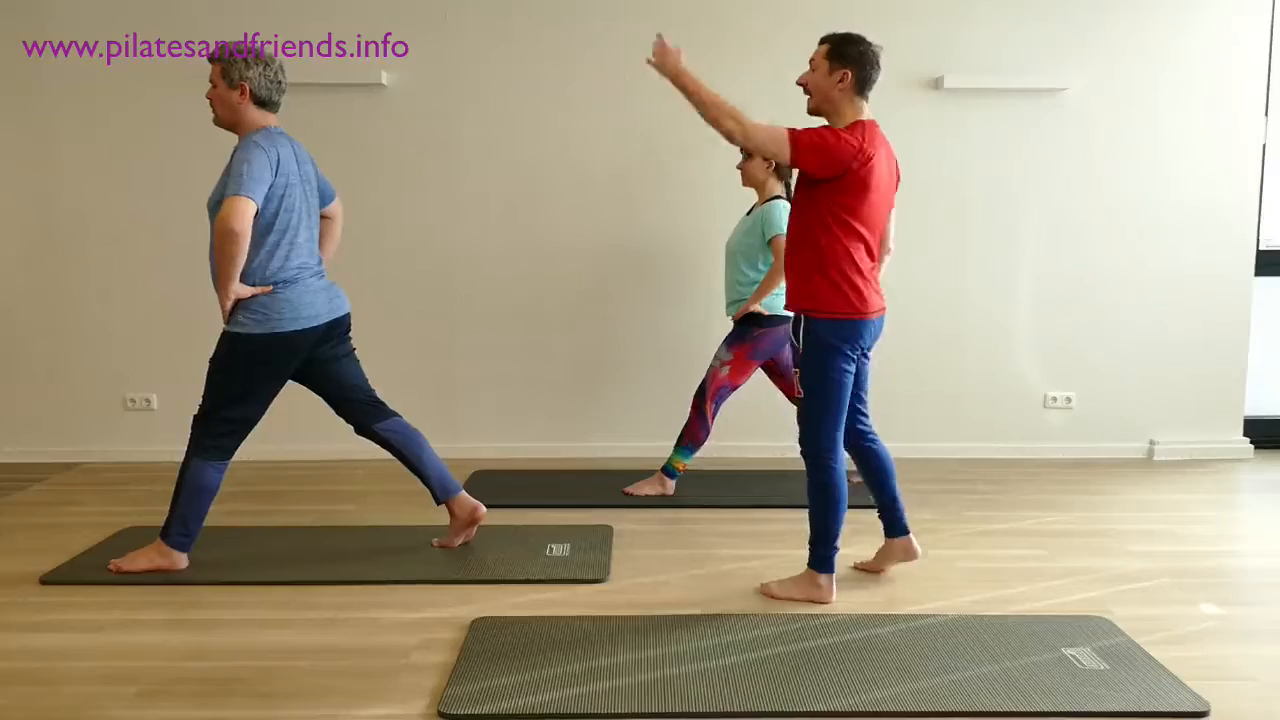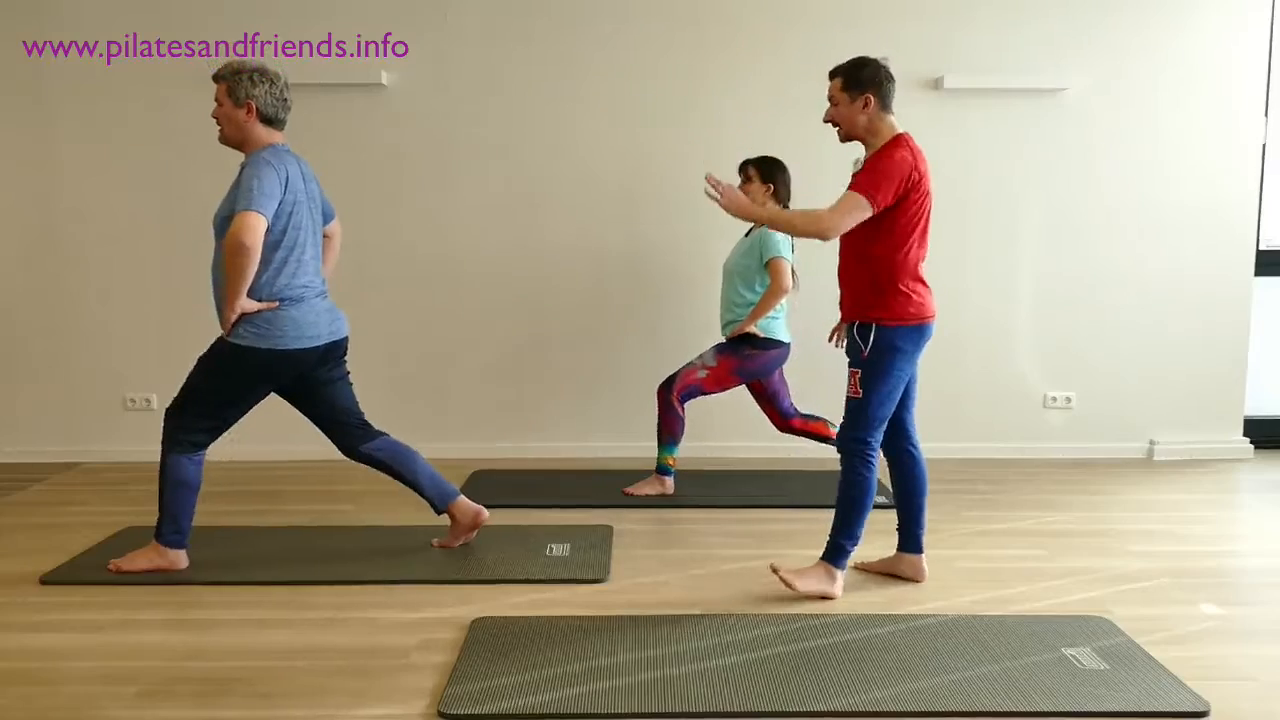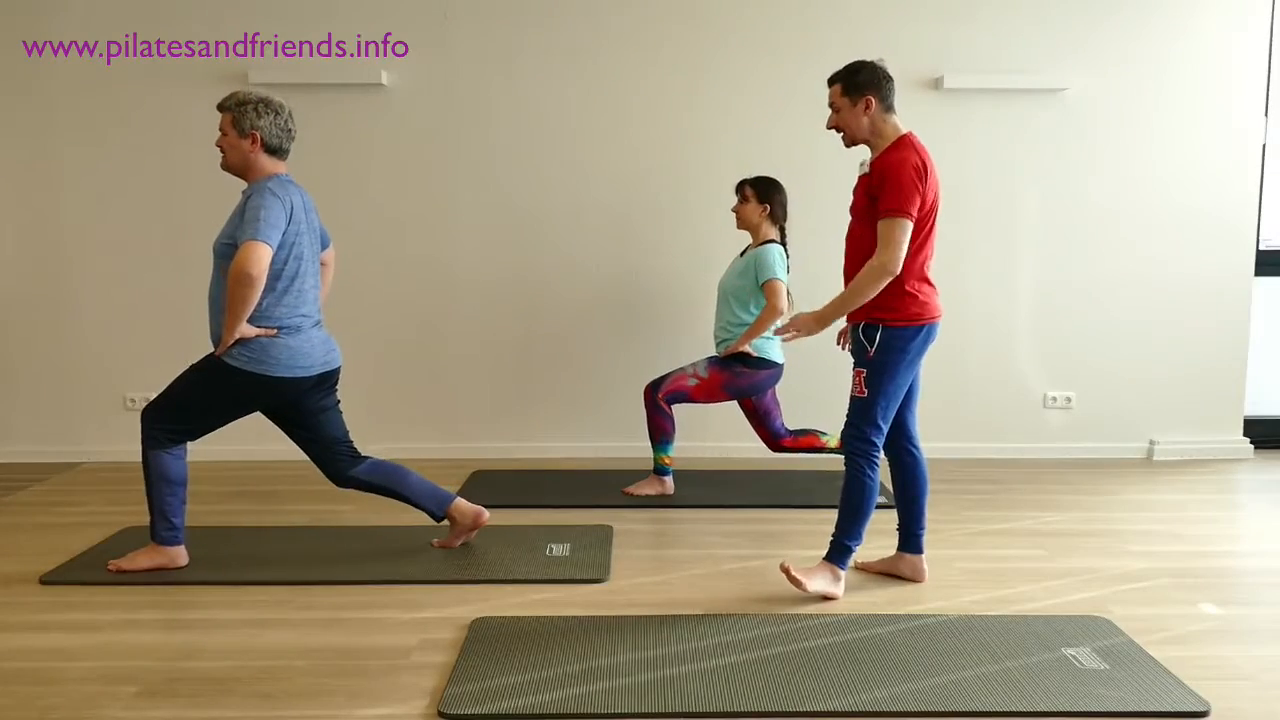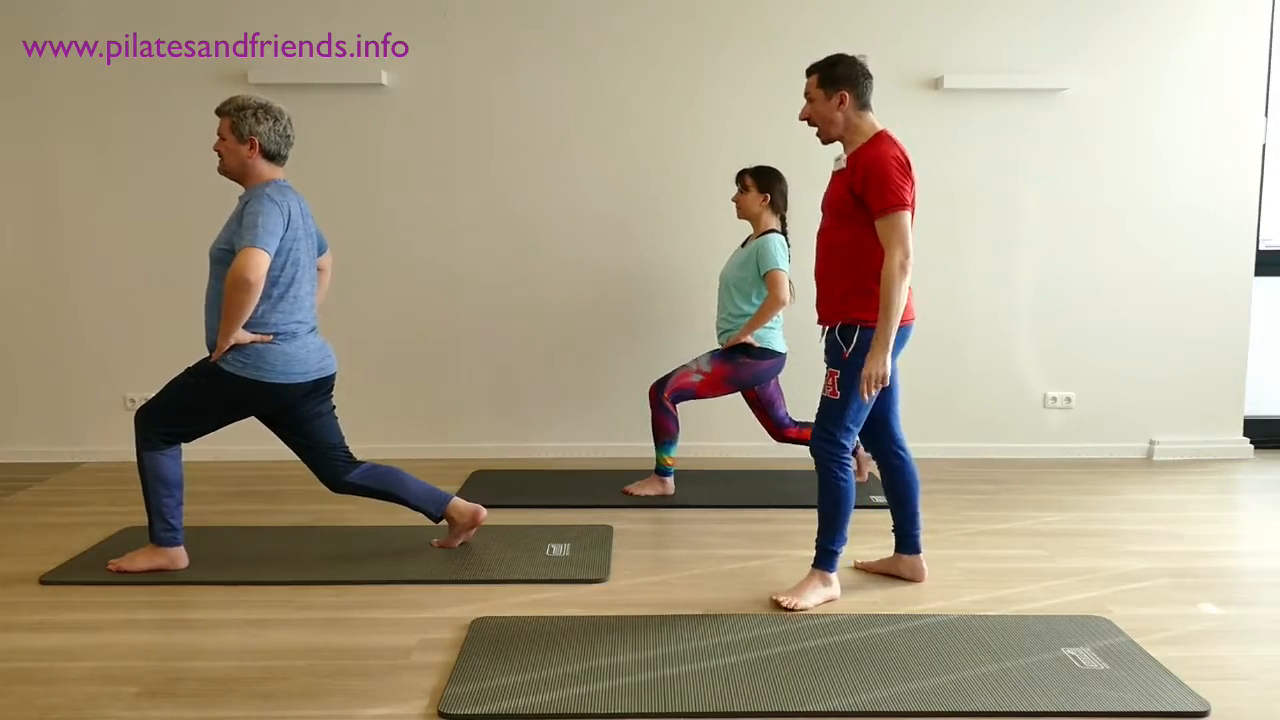
dt=0.7s
person 1, frame 1
left shoulder: (843, 147)
right shoulder: (875, 147)
left elbow: (741, 131)
left wrist: (678, 73)
left hip: (829, 320)
right hip: (860, 313)
left knee: (821, 445)
right knee: (856, 428)
left ankle: (819, 575)
right ankle: (899, 537)
person 1, frame 2
left shoulder: (894, 160)
right shoulder: (889, 157)
left elbow: (831, 225)
left wrist: (749, 210)
right wrist: (855, 312)
left hip: (889, 326)
right hip: (895, 321)
left knee: (858, 443)
right knee: (898, 438)
left ankle: (831, 568)
right ankle: (911, 554)
person 1, frame 3
left shoulder: (901, 163)
right shoulder: (893, 159)
left elbow: (888, 262)
left wrist: (823, 316)
right wrist: (856, 316)
left hip: (894, 325)
right hip: (900, 321)
left knee: (862, 442)
right knee: (900, 439)
left ankle: (834, 566)
right ankle: (911, 555)
person 1, frame 4
left shoulder: (881, 159)
right shoulder: (855, 159)
left elbow: (899, 258)
left wrist: (881, 345)
left hip: (866, 328)
right hip: (856, 326)
left knee: (831, 443)
right knee: (884, 440)
left ankle: (824, 574)
right ankle: (909, 554)
person 2, frame 1
left shoulder: (256, 150)
right shoulder: (292, 149)
left elbow: (235, 221)
right elbow: (333, 212)
left wrist: (229, 287)
left hip: (271, 325)
right hip: (322, 315)
left knee: (214, 433)
right knee: (369, 413)
left ankle: (172, 548)
right ankle: (459, 502)
person 2, frame 2
left shoulder: (264, 166)
right shoulder: (295, 166)
left elbow: (245, 237)
right elbow: (332, 230)
left wrist: (233, 302)
left hip: (268, 339)
right hip: (319, 334)
left knee: (184, 429)
right knee: (356, 435)
left ankle: (169, 548)
right ankle: (459, 508)
person 2, frame 3
left shoulder: (268, 196)
right shoulder: (293, 195)
left elbow: (250, 266)
right elbow: (326, 257)
left wrist: (233, 327)
left hip: (261, 362)
right hip: (311, 361)
left knee: (161, 425)
right knee: (346, 464)
left ankle: (167, 546)
right ankle: (458, 510)
person 2, frame 4
left shoulder: (266, 202)
right shoulder: (290, 201)
left elbow: (249, 272)
right elbow: (323, 263)
left wrist: (228, 333)
left hip: (257, 368)
right hip: (306, 366)
left knee: (154, 426)
right knee: (340, 471)
left ankle: (167, 547)
right ankle: (456, 509)
person 3, frame 1
left shoulder: (775, 209)
right shoulder: (760, 208)
left elbow: (787, 261)
left wrist: (753, 303)
left hip: (764, 323)
right hip: (769, 324)
left knee: (709, 395)
right knee: (802, 396)
left ankle: (665, 479)
person 3, frame 2
left shoulder: (772, 233)
right shoulder: (759, 231)
left elbow: (782, 285)
left wrist: (748, 323)
left hip: (759, 345)
right hip: (760, 345)
left knee: (671, 391)
right knee: (788, 418)
left ankle: (663, 478)
person 3, frame 3
left shoulder: (768, 253)
right shoulder: (753, 250)
left elbow: (778, 306)
left wrist: (741, 343)
left hip: (752, 363)
right hip: (752, 364)
left knee: (657, 393)
right knee: (780, 439)
left ankle: (662, 479)
person 3, frame 4
left shoulder: (770, 243)
right shoulder: (755, 240)
left elbow: (780, 296)
left wrist: (742, 334)
left hip: (755, 353)
right hip: (757, 353)
left knee: (663, 391)
right knee: (783, 427)
left ankle: (663, 479)
right ankle: (859, 448)
